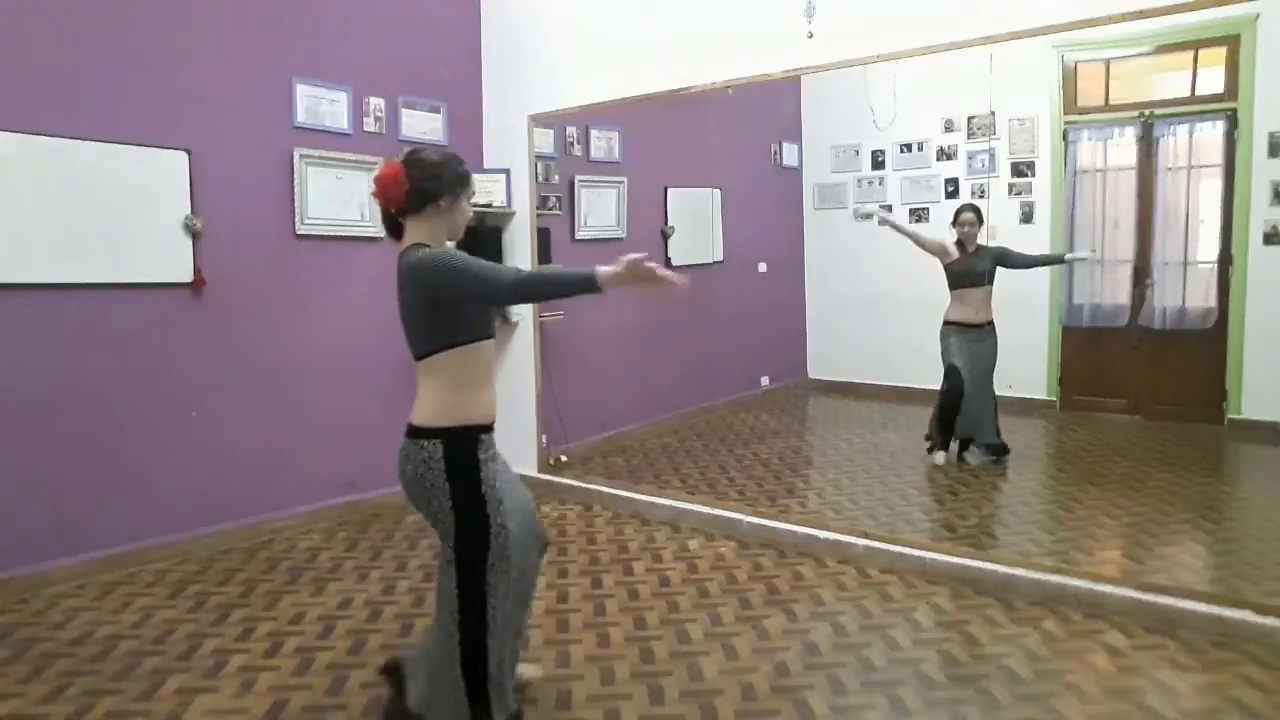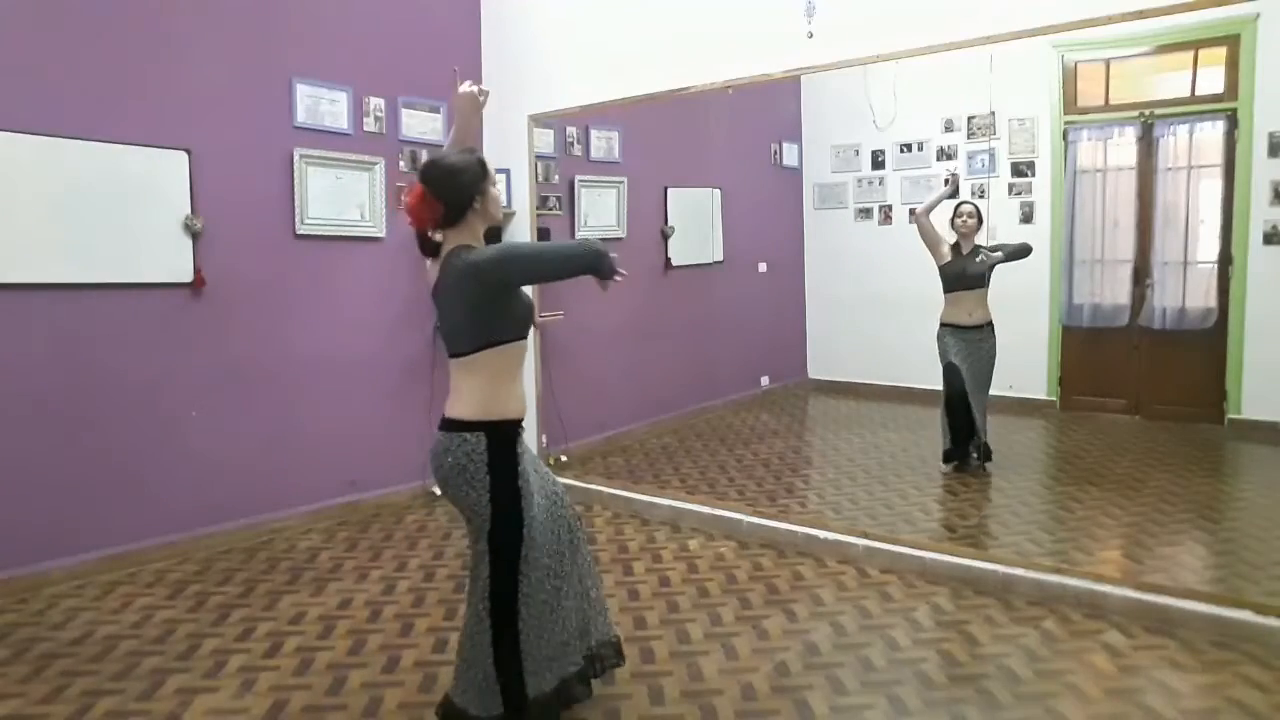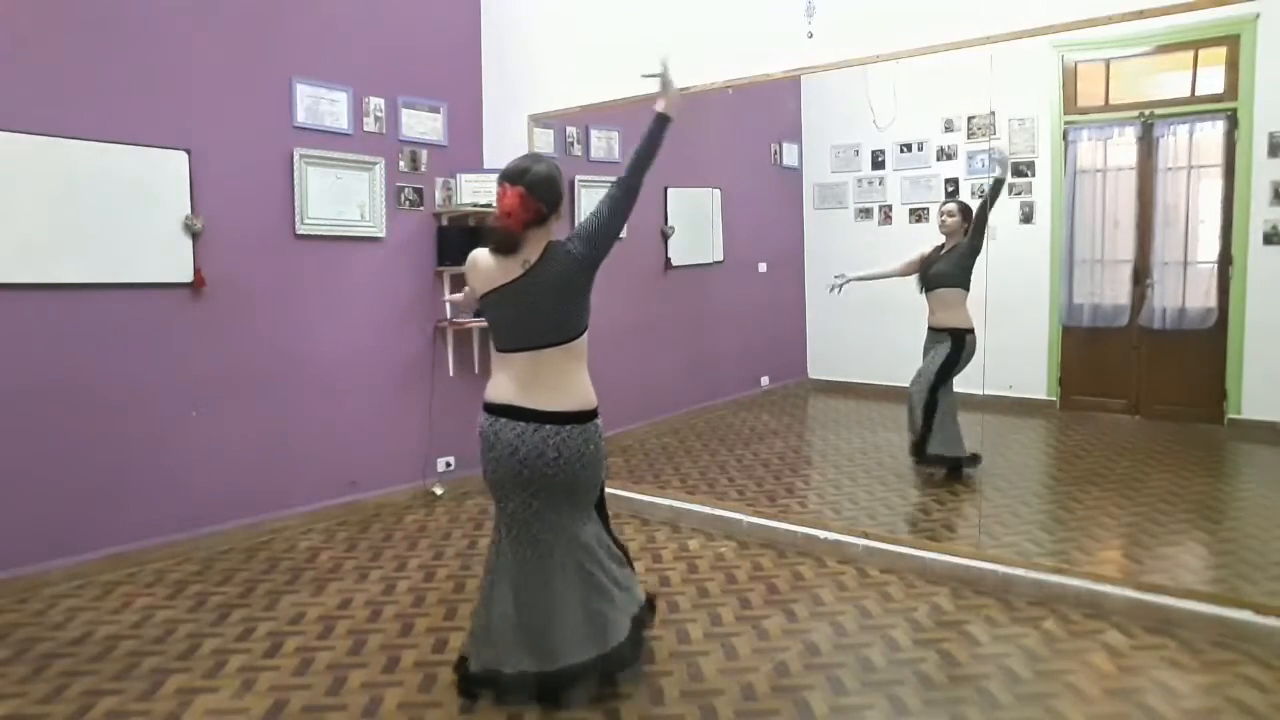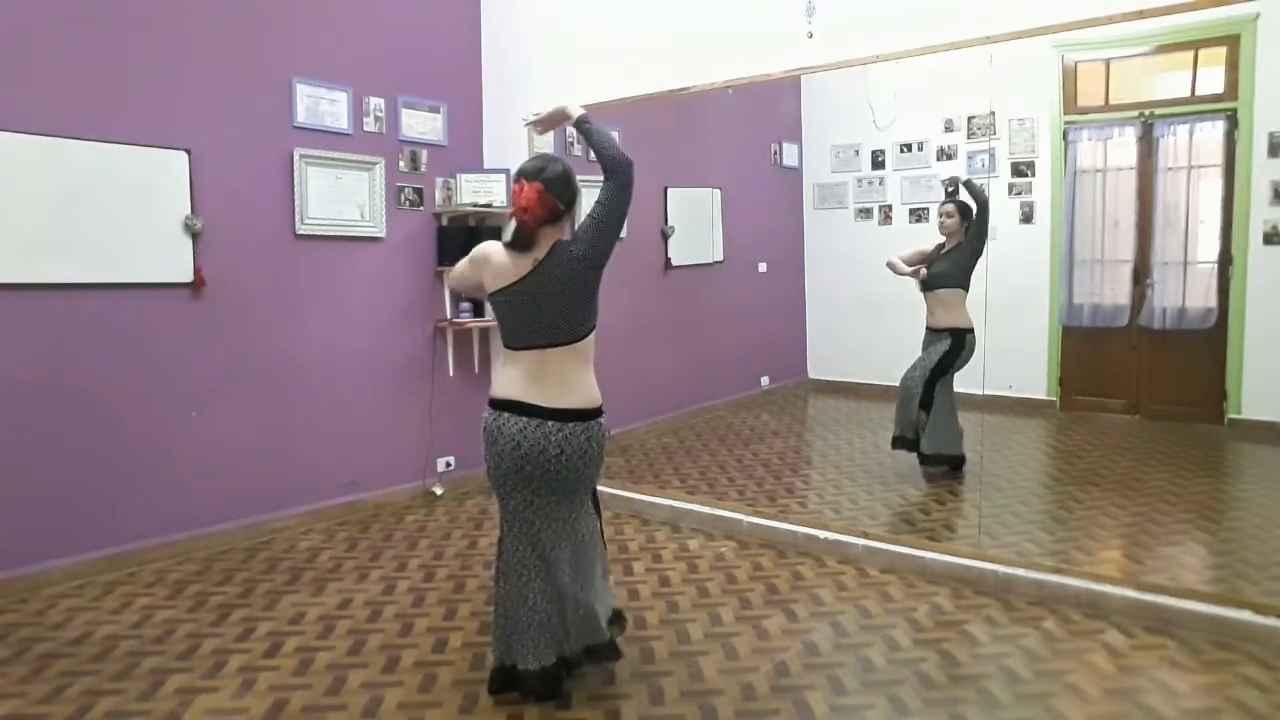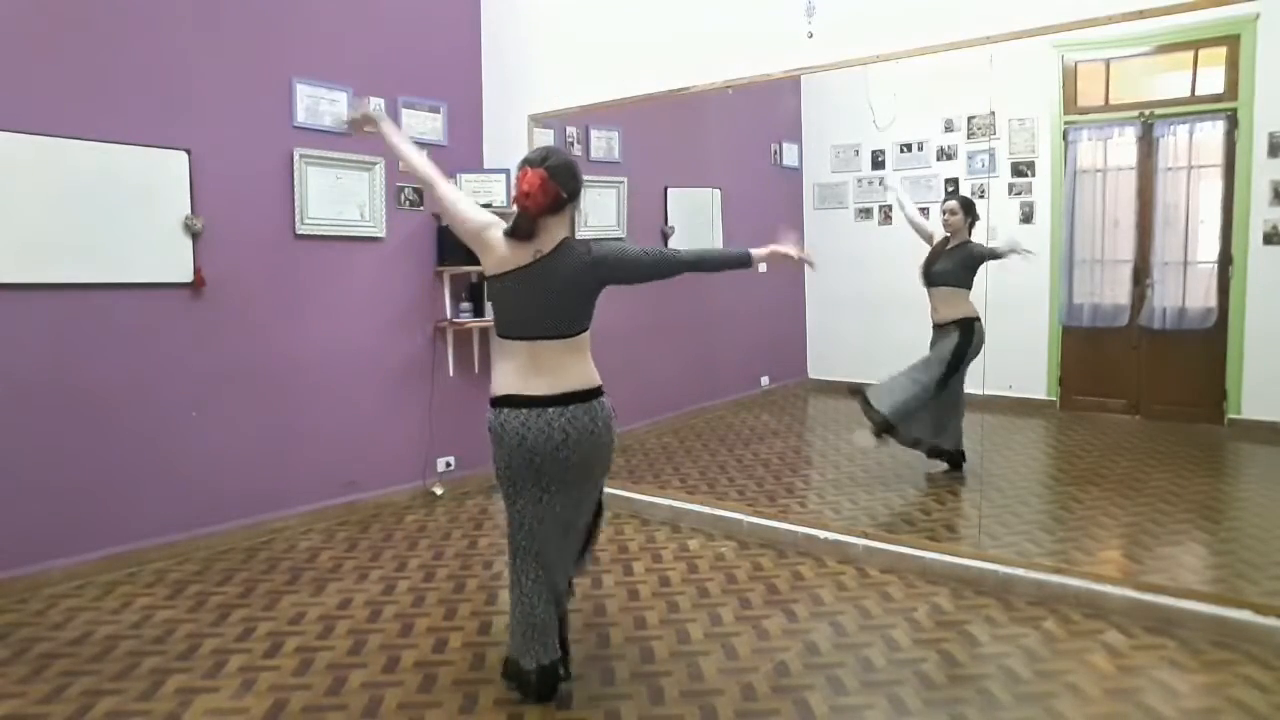
dt=1s
person 1, frame 1
left shoulder: (423, 260)
right shoulder: (431, 267)
right elbow: (513, 287)
right wrist: (608, 276)
left hip: (455, 444)
right hip: (449, 451)
left knee: (520, 541)
right knee: (478, 580)
person 1, frame 2
left shoulder: (447, 258)
right shoulder: (483, 266)
left elbow: (450, 178)
right elbow: (588, 253)
left wrist: (465, 118)
right wrist: (603, 266)
left hip: (487, 437)
right hip: (484, 444)
left knee: (549, 531)
right knee: (505, 570)
person 1, frame 3
left shoulder: (480, 265)
right shoulder: (574, 261)
right elbow: (627, 189)
right wrist: (665, 113)
left hip: (502, 429)
right hip: (569, 432)
left knee: (519, 542)
right knee: (575, 534)
left ankle: (502, 667)
right ankle: (584, 659)
person 1, frame 4
left shoulder: (489, 259)
right shoulder: (582, 258)
left elbow: (457, 283)
right elbow: (621, 171)
right wrist: (575, 116)
left hip: (508, 428)
right hip: (575, 430)
left knee: (524, 543)
right knee: (569, 532)
left ankle: (531, 667)
right ankle: (577, 641)
person 1, frame 5
left shoulder: (492, 244)
right shoulder: (591, 261)
left elbow: (432, 180)
right elbow: (677, 260)
left wrist: (381, 122)
right wrist: (758, 254)
left hip: (515, 424)
right hip: (582, 419)
left knee: (532, 544)
right knee: (573, 524)
left ankle: (539, 670)
person 2, frame 1
left shoulder: (992, 253)
right shoulder: (947, 250)
left elbow: (1028, 261)
right elbow: (914, 236)
left wrist: (1066, 257)
right wrist: (886, 219)
left hip: (985, 332)
right hip: (955, 331)
left knee: (980, 388)
right knee: (955, 385)
left ankle: (967, 446)
right ankle: (941, 442)
person 2, frame 2
left shoulder: (988, 253)
right shoulder: (943, 251)
left elbow: (1026, 248)
right elbow: (920, 215)
left wrist: (999, 256)
right wrist: (948, 190)
left hip: (983, 333)
right hip: (952, 333)
left knee: (976, 393)
right knee: (957, 388)
left ankle: (972, 450)
right ankle: (960, 451)
person 2, frame 3
left shoulder: (968, 250)
right shoulder: (932, 255)
left elbow: (984, 213)
right elbow: (893, 269)
left wrist: (999, 178)
right wrist: (853, 277)
left hip: (957, 337)
right hip: (934, 335)
left knee: (923, 388)
right knee: (936, 391)
left ankle: (943, 455)
right ankle: (945, 455)
person 2, frame 4
left shoulder: (969, 250)
right shoulder: (931, 252)
left elbow: (983, 205)
right elbow: (892, 260)
left wrist: (961, 181)
right wrist: (909, 271)
left hip: (957, 336)
right hip: (933, 336)
left knee: (915, 383)
right knee: (938, 394)
left ankle: (941, 455)
right ankle: (948, 458)
person 2, frame 5
left shoulder: (971, 251)
right shoulder: (939, 244)
left elbow: (989, 253)
right elbow: (914, 219)
left wrist: (1004, 250)
right wrist: (897, 195)
left hip: (964, 330)
right hip: (942, 331)
left knee: (929, 379)
right knee: (944, 393)
left ankle: (883, 426)
right ankle: (953, 460)
